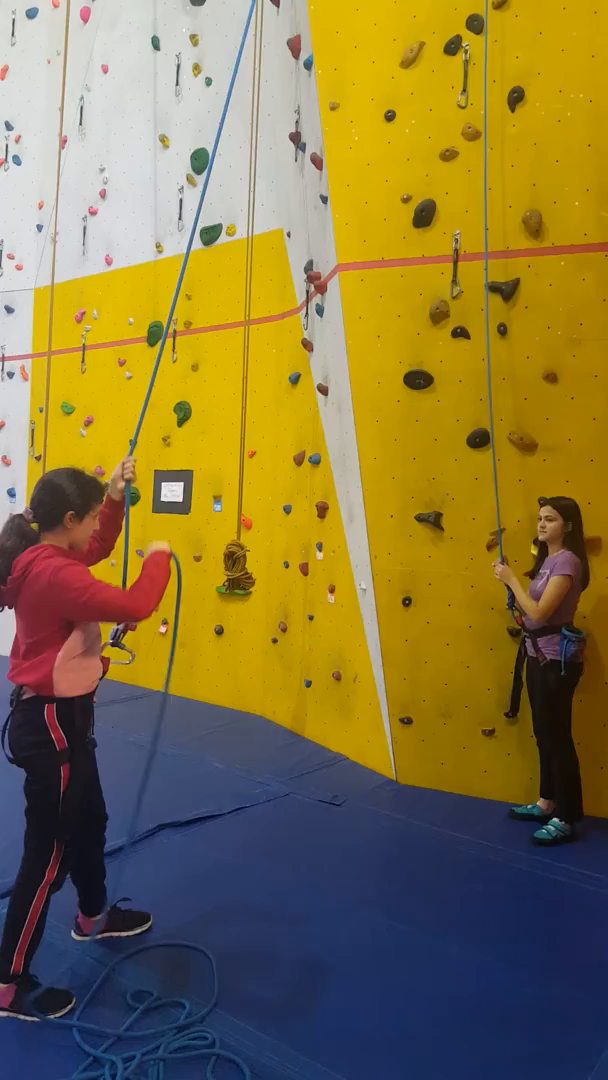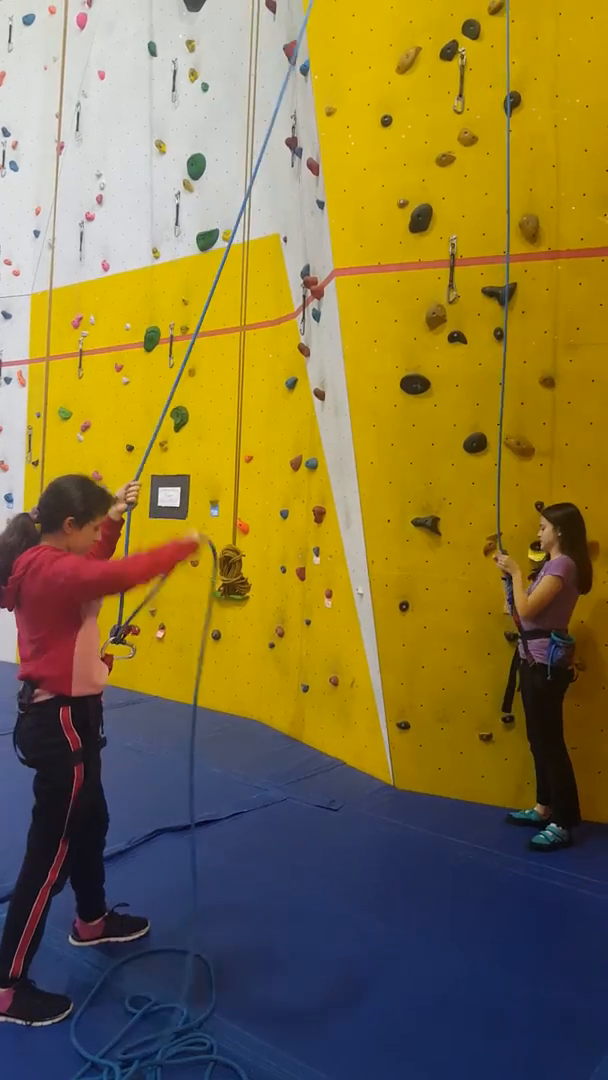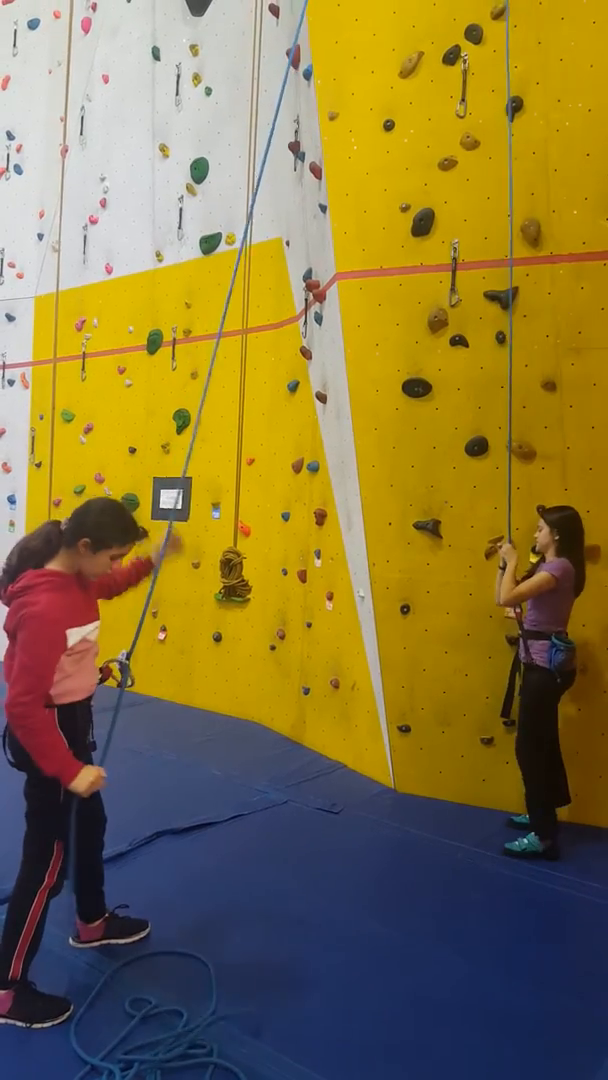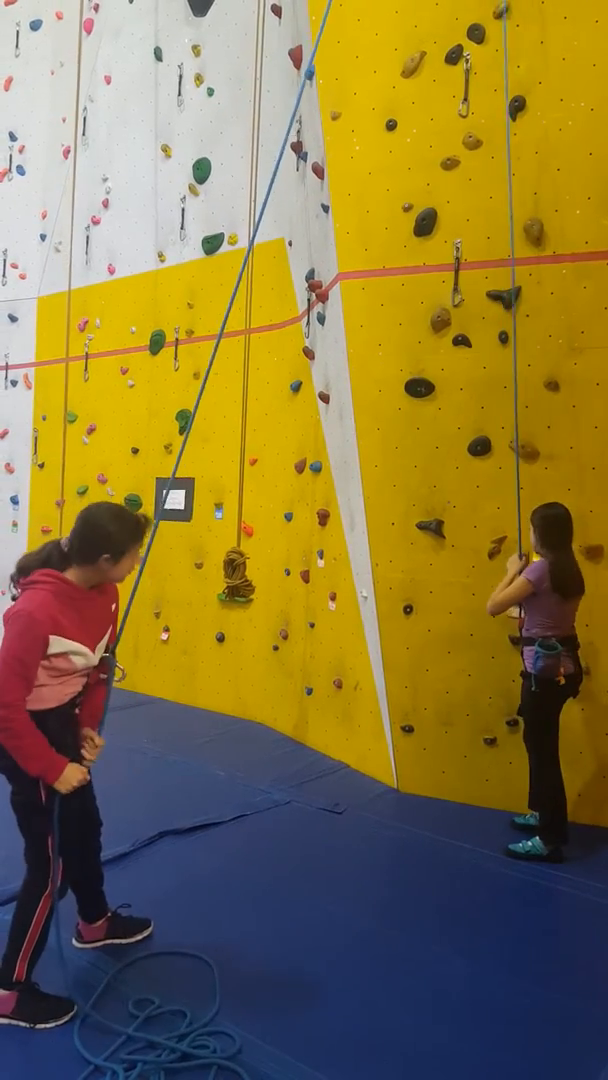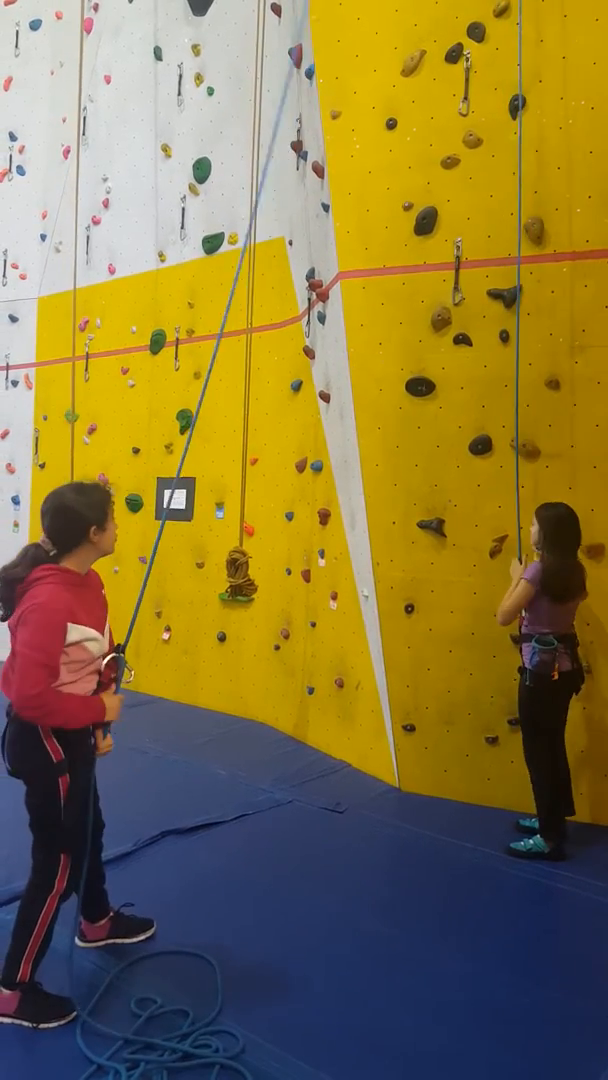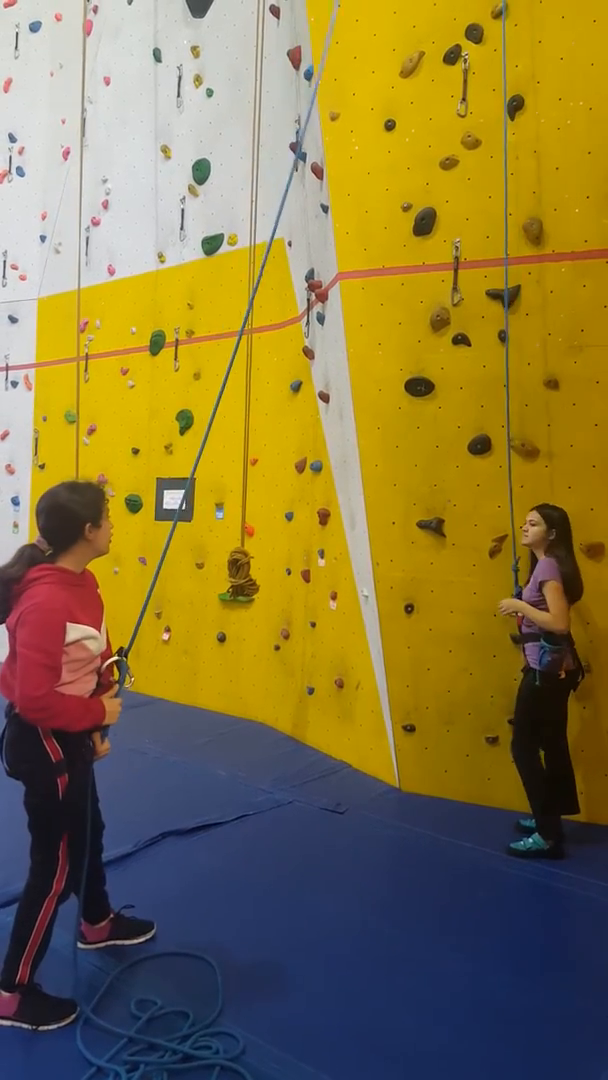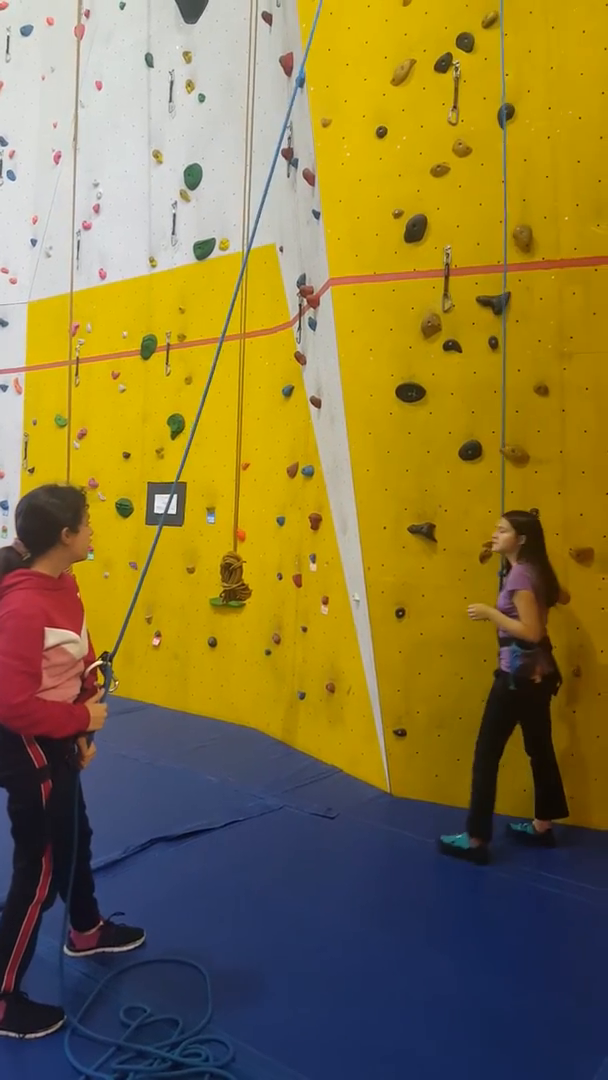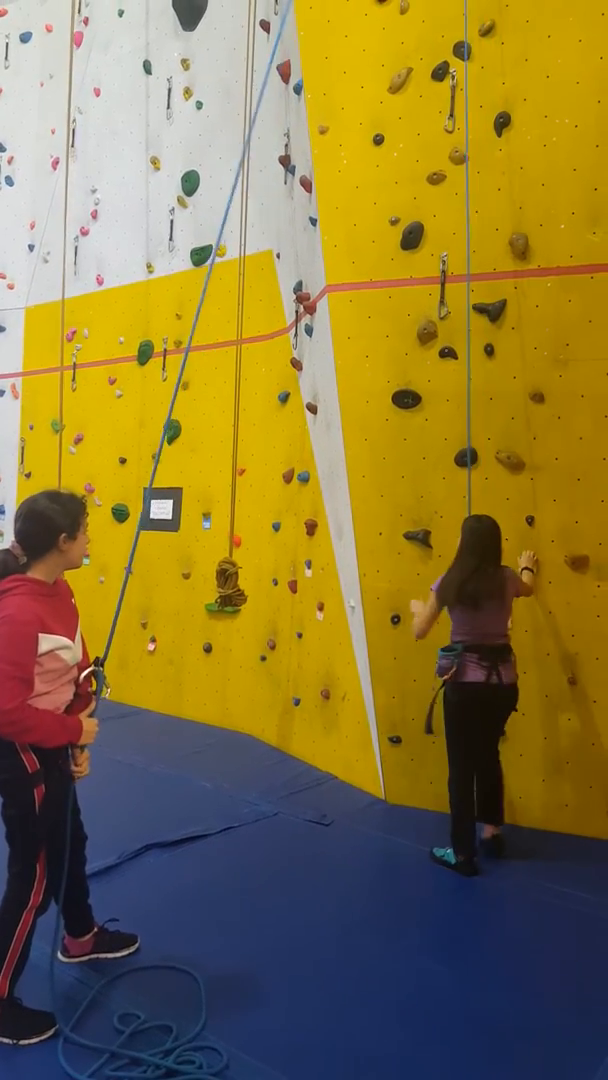
dt=0.5s
person 1, frame 1
right shoulder: (52, 575)
left elbow: (95, 549)
right elbow: (133, 606)
left wrist: (115, 494)
right wrist: (159, 557)
left hip: (64, 717)
right hip: (50, 725)
left knee: (89, 821)
right knee: (47, 852)
left ankle: (95, 915)
person 1, frame 2
right shoulder: (51, 572)
left elbow: (90, 566)
right elbow: (118, 572)
left wrist: (116, 516)
right wrist: (184, 545)
left hip: (59, 716)
right hip: (61, 723)
left knee: (90, 822)
right knee: (51, 851)
left ankle: (93, 919)
person 1, frame 3
left shoulder: (74, 577)
right shoulder: (43, 608)
left elbow: (108, 584)
left wrist: (152, 562)
right wrist: (68, 769)
left hip: (70, 723)
right hip: (48, 734)
left knee: (89, 826)
right knee: (47, 857)
left ankle: (93, 921)
person 1, frame 4
left shoulder: (104, 594)
left wrist: (88, 726)
right wrist: (52, 768)
left hip: (63, 727)
left knee: (84, 829)
right knee: (50, 863)
left ankle: (95, 922)
person 1, frame 5
left shoulder: (85, 582)
right shoulder: (48, 603)
left wrist: (98, 721)
right wrist: (99, 710)
left hip: (70, 736)
left knee: (87, 831)
right knee: (57, 861)
left ankle: (98, 922)
person 1, frame 6
left shoulder: (79, 582)
right shoulder: (46, 601)
left wrist: (96, 725)
right wrist: (98, 714)
left hip: (69, 736)
left knee: (87, 833)
right knee: (55, 863)
left ankle: (98, 923)
person 1, frame 7
left shoulder: (62, 585)
left wrist: (84, 730)
right wrist: (82, 718)
left hip: (56, 742)
left knee: (74, 839)
left ankle: (87, 931)
person 1, frame 8
left shoulder: (57, 591)
left wrist: (79, 740)
right wrist: (73, 732)
left hip: (51, 746)
left knee: (70, 844)
left ankle: (81, 936)
person 2, frame 1
left shoulder: (567, 561)
right shoulder: (548, 559)
left elbow: (539, 612)
right elbow: (531, 610)
left wrist: (512, 580)
right wrist: (511, 583)
left hip: (557, 659)
right hip: (539, 656)
left knee: (557, 737)
right knee: (544, 734)
left ankle: (566, 818)
right ankle: (547, 803)
person 2, frame 2
left shoulder: (562, 565)
right shoulder: (553, 565)
left elbow: (526, 610)
right elbow: (519, 611)
left wrist: (516, 572)
right wrist: (509, 573)
left hip: (547, 661)
right hip: (535, 659)
left knee: (550, 742)
right knee: (539, 739)
left ankle: (563, 824)
right ankle: (544, 808)
person 2, frame 3
left shoulder: (559, 567)
right shoulder: (548, 566)
left elbow: (506, 598)
right elbow: (508, 597)
left wrist: (512, 562)
right wrist: (505, 563)
left hip: (546, 665)
right hip: (541, 662)
left knee: (528, 747)
right knee: (543, 742)
left ankle: (543, 835)
right ankle: (543, 813)
person 2, frame 4
left shoulder: (540, 568)
right shoulder: (567, 569)
left elbow: (493, 607)
left wrist: (512, 571)
left hip: (544, 667)
right hip: (561, 665)
left knee: (542, 750)
right knee: (538, 742)
left ankle: (550, 840)
right ankle: (543, 814)
person 2, frame 5
left shoulder: (538, 570)
right shoulder: (573, 569)
left elbow: (504, 617)
left wrist: (517, 577)
left hip: (541, 666)
right hip: (564, 665)
left knee: (537, 750)
right knee: (551, 745)
left ankle: (550, 838)
right ankle: (552, 819)
person 2, frame 6
left shoulder: (548, 566)
right shoulder: (552, 565)
left elbow: (559, 623)
left wrist: (520, 606)
right wrist: (525, 606)
left hip: (545, 667)
right hip: (557, 665)
left knee: (524, 748)
right knee: (553, 744)
left ankle: (548, 836)
right ankle: (550, 820)
person 2, frame 7
left shoulder: (520, 575)
right shoulder: (535, 572)
left elbow: (531, 632)
right elbow: (562, 596)
left wrist: (489, 612)
left hip: (518, 674)
right hip: (538, 673)
left knee: (487, 753)
right knee: (539, 748)
left ankle: (476, 839)
right ankle: (542, 825)
person 2, frame 8
left shoulder: (449, 581)
right shoulder: (507, 579)
left elbow: (419, 631)
right elbow: (528, 588)
left wrist: (418, 607)
right wrist: (527, 567)
left hip: (465, 681)
right hip: (503, 680)
left knee: (461, 766)
right knee: (487, 755)
left ankle: (462, 853)
right ankle: (492, 830)
